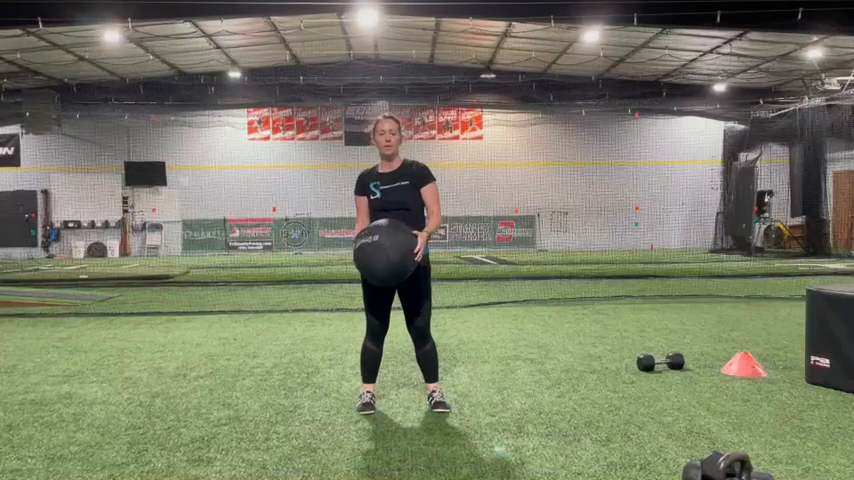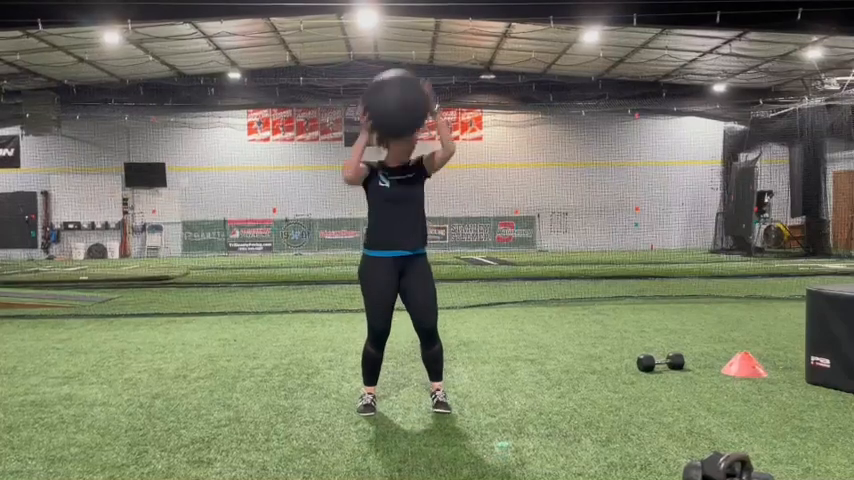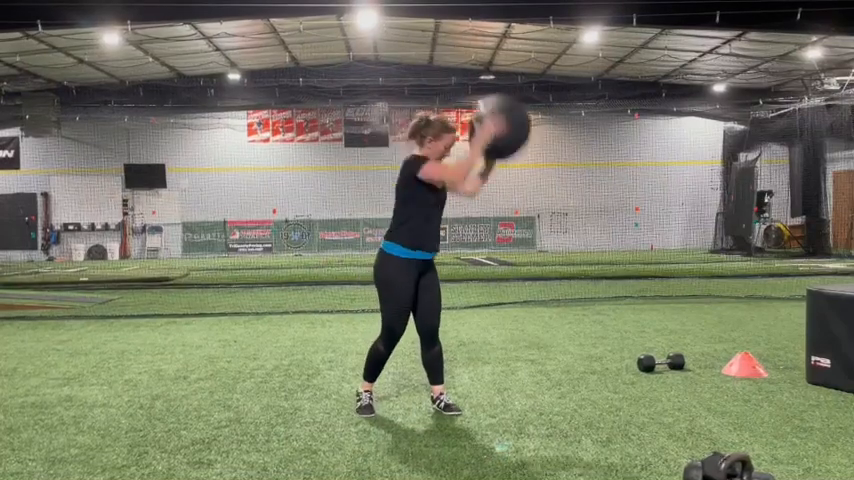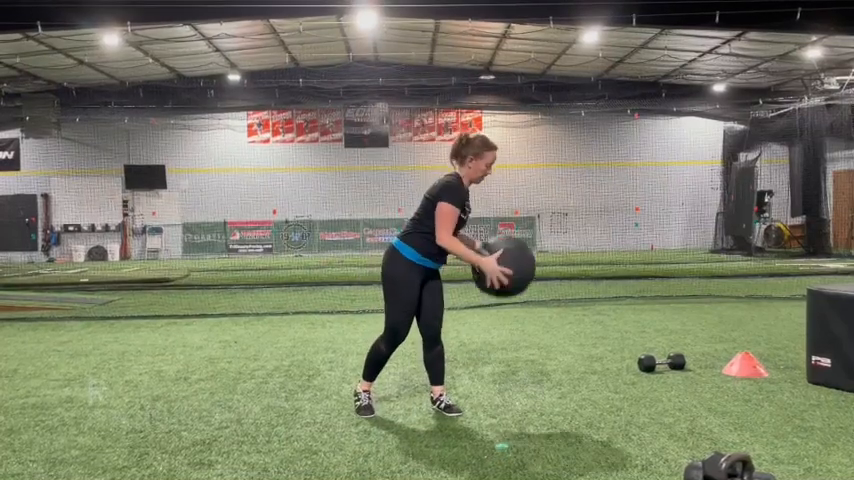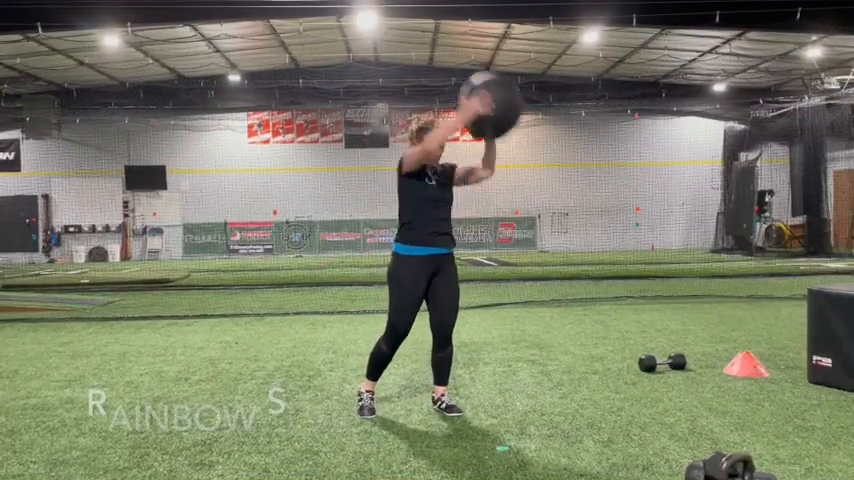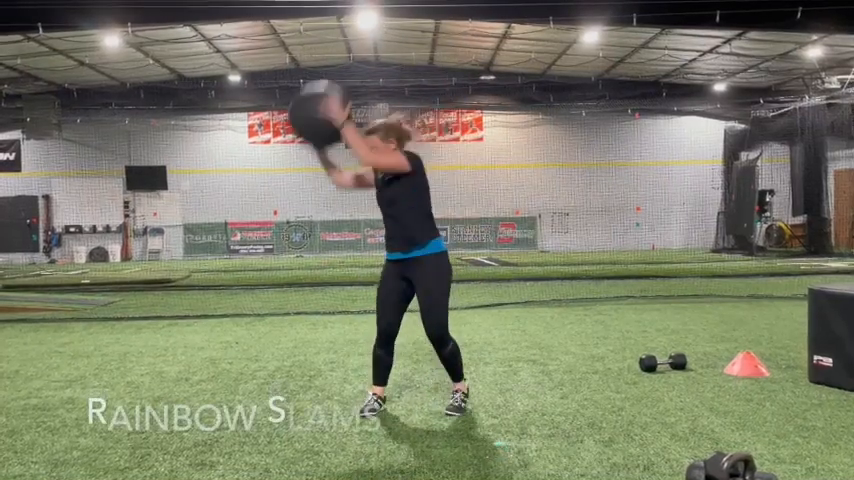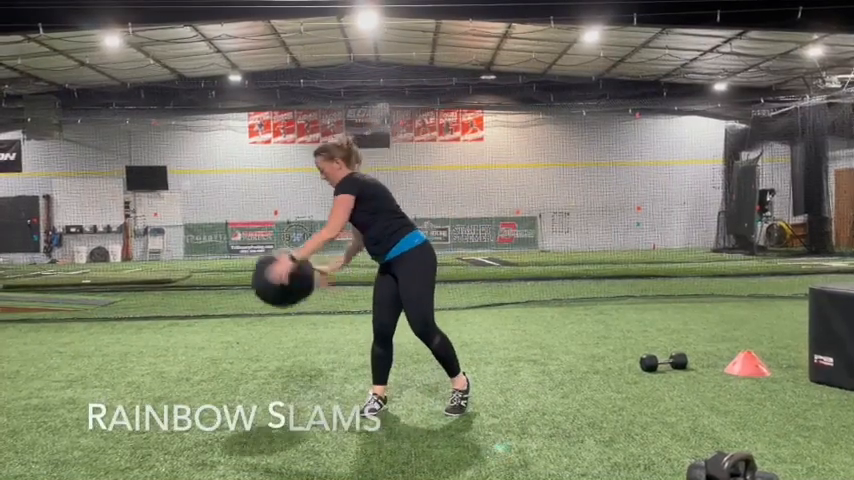
dt=0.5s
person 1, frame 1
left shoulder: (418, 171)
right shoulder: (365, 179)
left elbow: (435, 213)
right elbow: (363, 222)
left wrist: (425, 234)
left hip: (414, 262)
left knee: (420, 328)
right knee: (375, 328)
left ankle: (434, 391)
right ankle: (367, 392)
person 1, frame 2
left shoulder: (419, 170)
right shoulder: (372, 172)
left elbow: (448, 149)
right elbow: (349, 174)
left wrist: (434, 113)
right wrist: (365, 134)
left hip: (415, 262)
right hip: (378, 263)
left knee: (428, 328)
right knee: (378, 332)
left ankle: (437, 391)
right ankle: (368, 393)
person 1, frame 3
left shoulder: (435, 178)
right shoulder: (414, 164)
left elbow: (470, 185)
right elbow: (458, 177)
left wrist: (487, 156)
right wrist: (480, 141)
left hip: (424, 264)
right hip: (397, 263)
left knee: (430, 331)
right knee: (392, 331)
left ankle: (438, 395)
right ankle: (365, 391)
person 1, frame 4
left shoulder: (460, 190)
right shoulder: (451, 187)
left elbow: (453, 236)
right elbow: (444, 238)
left wrist: (482, 257)
right wrist: (483, 263)
left hip: (428, 269)
right hip: (403, 265)
left knee: (432, 333)
right knee: (395, 332)
left ankle: (438, 395)
right ankle: (363, 390)
person 1, frame 5
left shoulder: (448, 171)
right shoulder: (409, 166)
left elbow: (483, 172)
right elbow: (429, 148)
left wrist: (489, 141)
right wrist: (464, 115)
left hip: (443, 262)
right hip: (409, 260)
left knee: (444, 332)
right knee: (398, 331)
left ankle: (440, 395)
right ankle: (367, 390)
person 1, frame 6
left shoulder: (411, 163)
right shoulder: (384, 174)
left elbow: (371, 160)
right elbow: (343, 179)
left wrist: (343, 122)
right wrist: (321, 151)
left hip: (429, 261)
right hip: (396, 264)
left knee: (437, 331)
right knee: (385, 332)
left ankle: (461, 389)
right ankle: (377, 394)
person 1, frame 7
left shoulder: (349, 185)
right shoulder: (357, 187)
left elbow: (331, 232)
right elbow: (361, 238)
left wrist: (292, 259)
right wrist: (335, 266)
left hip: (414, 258)
right hip: (391, 264)
left knee: (423, 326)
right knee: (382, 331)
left ankle: (460, 383)
right ankle: (378, 394)
